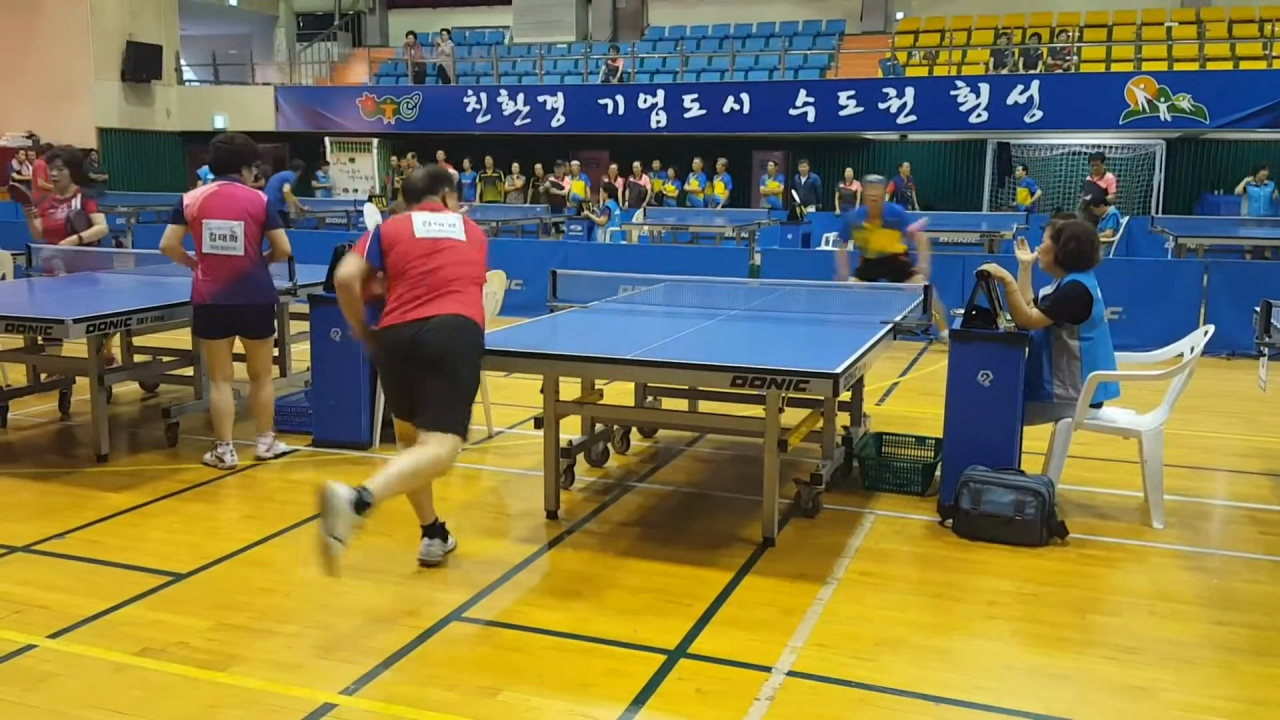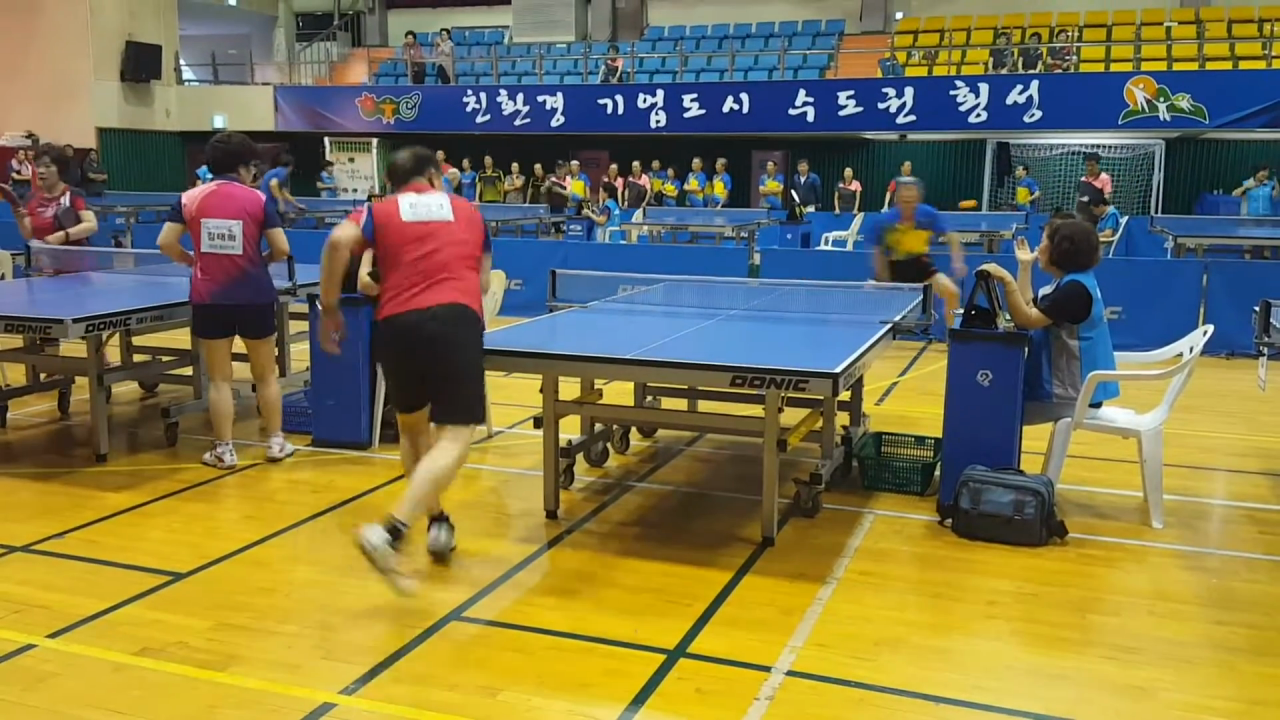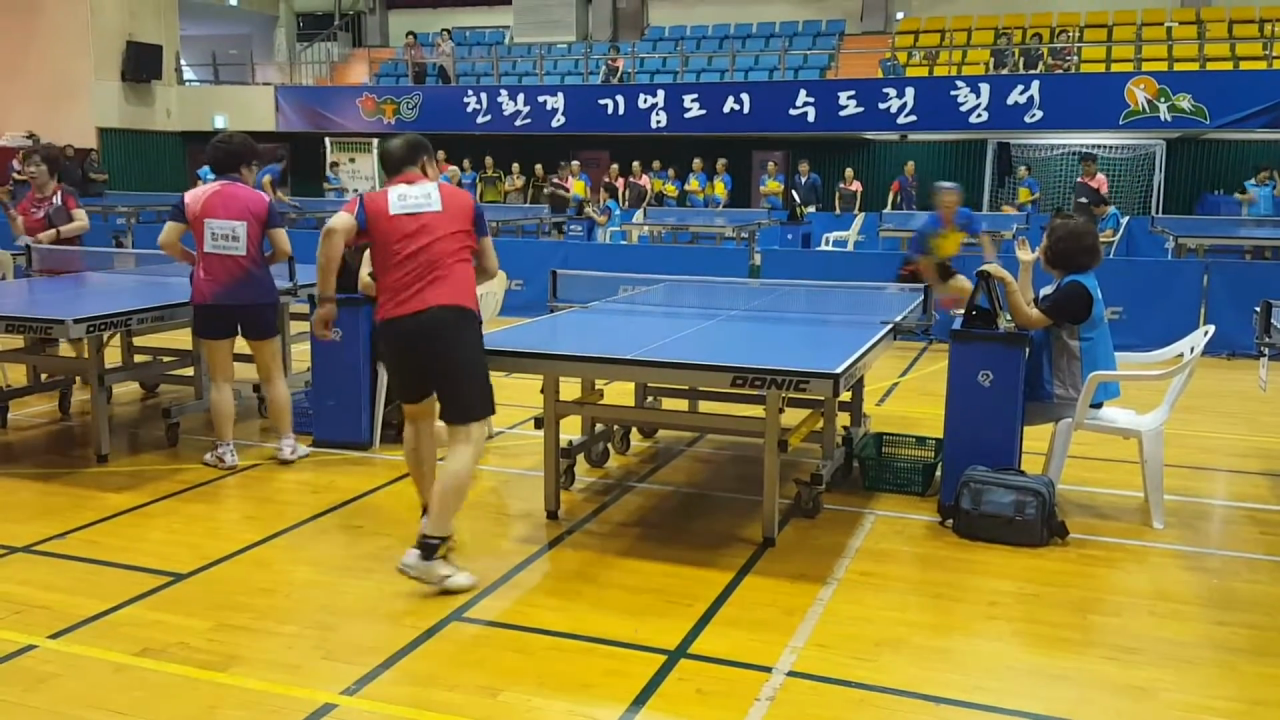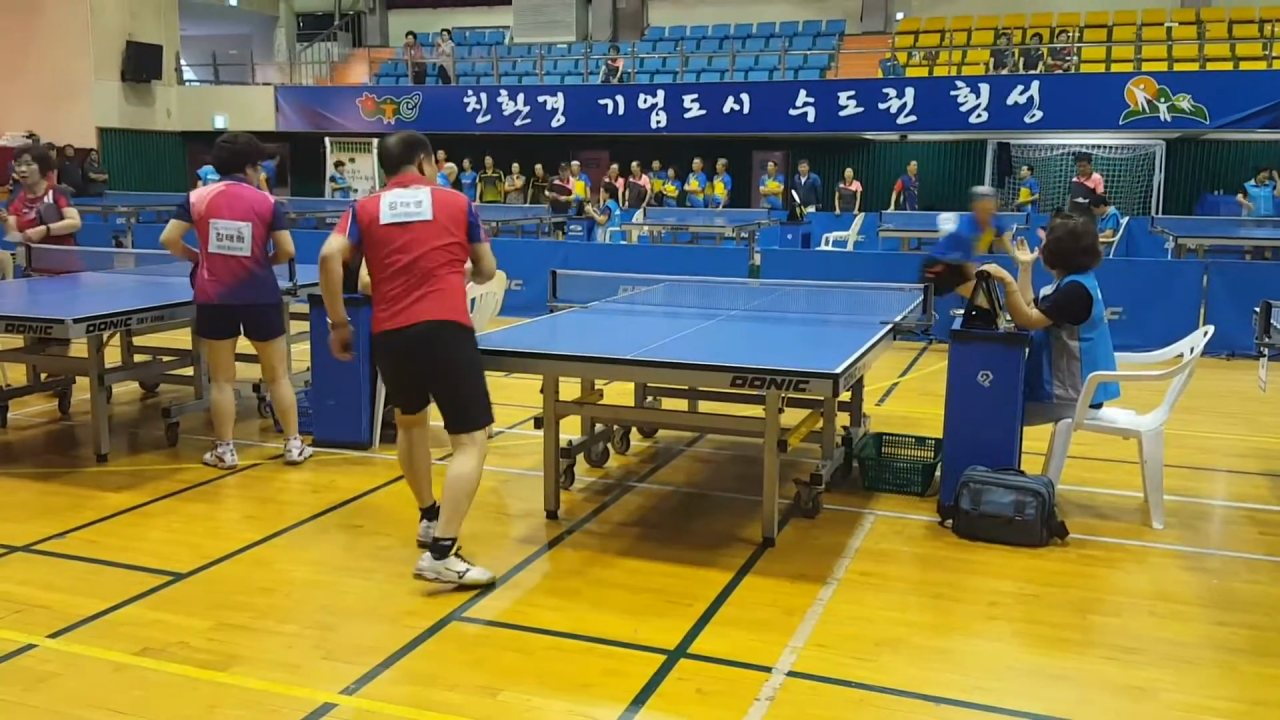
dt=0.1s
person 1, frame 1
left shoulder: (386, 230)
right shoulder: (471, 228)
left elbow: (346, 278)
left wrist: (361, 331)
left hip: (396, 336)
right hip: (456, 332)
left knee: (410, 437)
right knee: (438, 449)
left ankle: (433, 534)
right ankle: (354, 502)
person 1, frame 2
left shoulder: (377, 211)
right shoulder: (469, 212)
left elbow: (338, 242)
right elbow: (481, 276)
left wrist: (330, 309)
left hip: (396, 326)
right hip: (454, 321)
left knee: (413, 427)
right knee: (454, 441)
left ankle: (437, 522)
right ankle: (389, 533)
person 1, frame 3
left shoulder: (370, 203)
right shoulder: (462, 199)
left elbow: (334, 230)
right elbow: (489, 269)
left wrist: (325, 299)
left hip: (396, 324)
right hip: (452, 319)
left knee: (417, 415)
right knee: (468, 437)
left ankle: (434, 518)
right ankle: (428, 552)
person 1, frame 4
left shoulder: (365, 208)
right shoulder: (457, 203)
left elbow: (330, 257)
right elbow: (486, 271)
left wrist: (338, 320)
right wrist: (464, 270)
left hip: (389, 334)
right hip: (444, 329)
left knee: (410, 421)
right knee: (473, 441)
left ankle: (431, 517)
right ankle: (440, 552)
person 2, frame 1
left shoulder: (191, 199)
right shoulder: (259, 200)
left elbow: (168, 246)
right elbow: (283, 250)
left wrist: (197, 264)
left hip: (210, 299)
right hip: (255, 297)
left knee: (220, 379)
right knee: (262, 375)
left ankle: (224, 450)
right ankle: (265, 441)
person 2, frame 2
left shoulder: (190, 198)
right shoulder: (258, 199)
left elbow: (165, 243)
right elbow: (282, 249)
left wrist: (193, 260)
left hip: (209, 298)
right hip: (255, 296)
left knee: (219, 379)
right knee: (266, 374)
left ankle: (224, 450)
right ankle: (276, 441)
person 2, frame 3
left shoulder: (192, 198)
right shoulder: (260, 200)
left elbow: (166, 242)
right elbow: (284, 250)
left wrist: (195, 259)
left hip: (211, 299)
right hip: (257, 297)
left knee: (220, 379)
right knee: (273, 375)
left ankle: (224, 450)
right ankle: (287, 443)
person 2, frame 4
left shoulder: (198, 197)
right shoulder: (266, 201)
left elbow: (168, 239)
right elbow: (287, 252)
left wrist: (195, 256)
left hip: (214, 299)
right hip: (260, 297)
left knee: (222, 379)
right knee: (278, 376)
left ankle: (225, 450)
right ankle: (294, 444)
person 3, frame 1
left shoulder: (1075, 288)
right shoulder: (1066, 283)
left elbow: (1027, 320)
right elbow: (1029, 310)
left wrist: (1007, 280)
right wrist: (1025, 266)
left hip: (1073, 394)
right hip: (1064, 385)
person 3, frame 2
left shoulder: (1075, 288)
right shoulder: (1068, 283)
left elbow: (1026, 320)
right elbow: (1028, 310)
left wrist: (1007, 280)
right wrist: (1025, 266)
left hip: (1073, 395)
right hip: (1066, 386)
person 3, frame 3
left shoulder: (1075, 288)
right shoulder: (1067, 283)
left elbow: (1027, 321)
right elbow: (1029, 310)
left wrist: (1007, 281)
right wrist: (1025, 267)
left hip: (1073, 394)
right hip: (1065, 385)
person 3, frame 4
left shoulder: (1075, 289)
right shoulder: (1068, 283)
left elbow: (1027, 320)
right elbow: (1029, 310)
left wrist: (1007, 281)
right wrist: (1025, 267)
left hip: (1073, 395)
right hip: (1065, 386)
